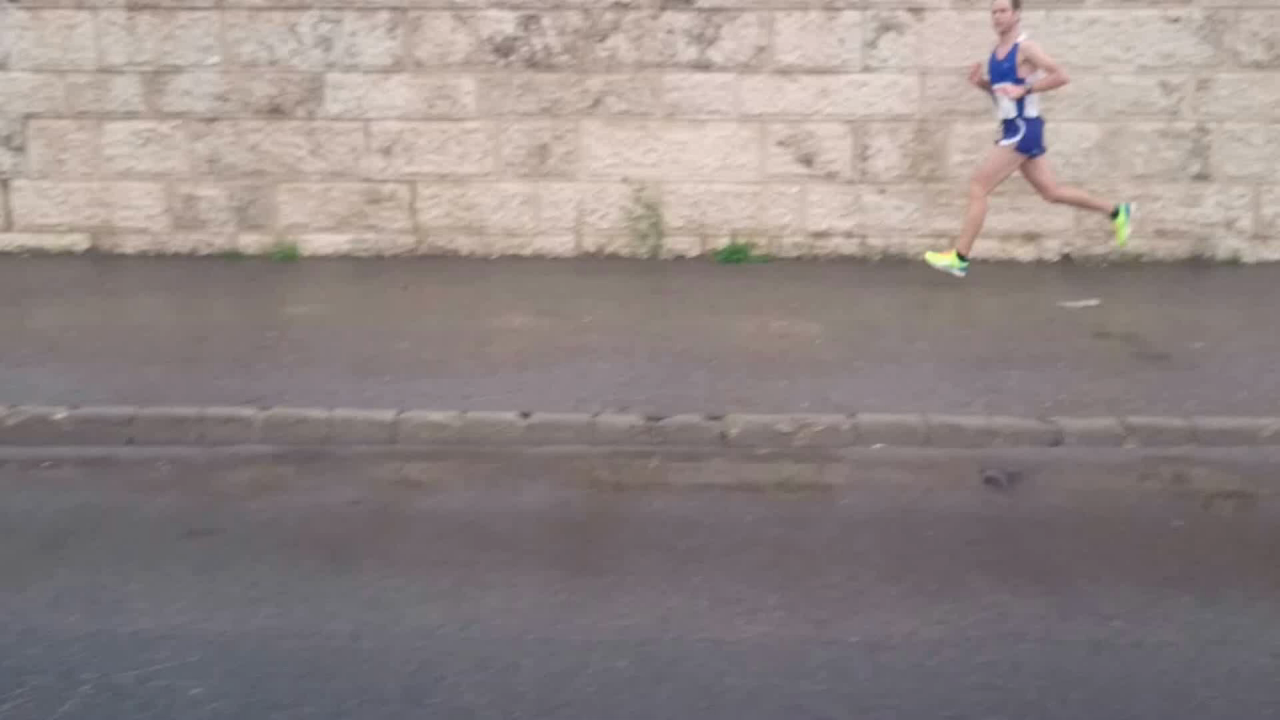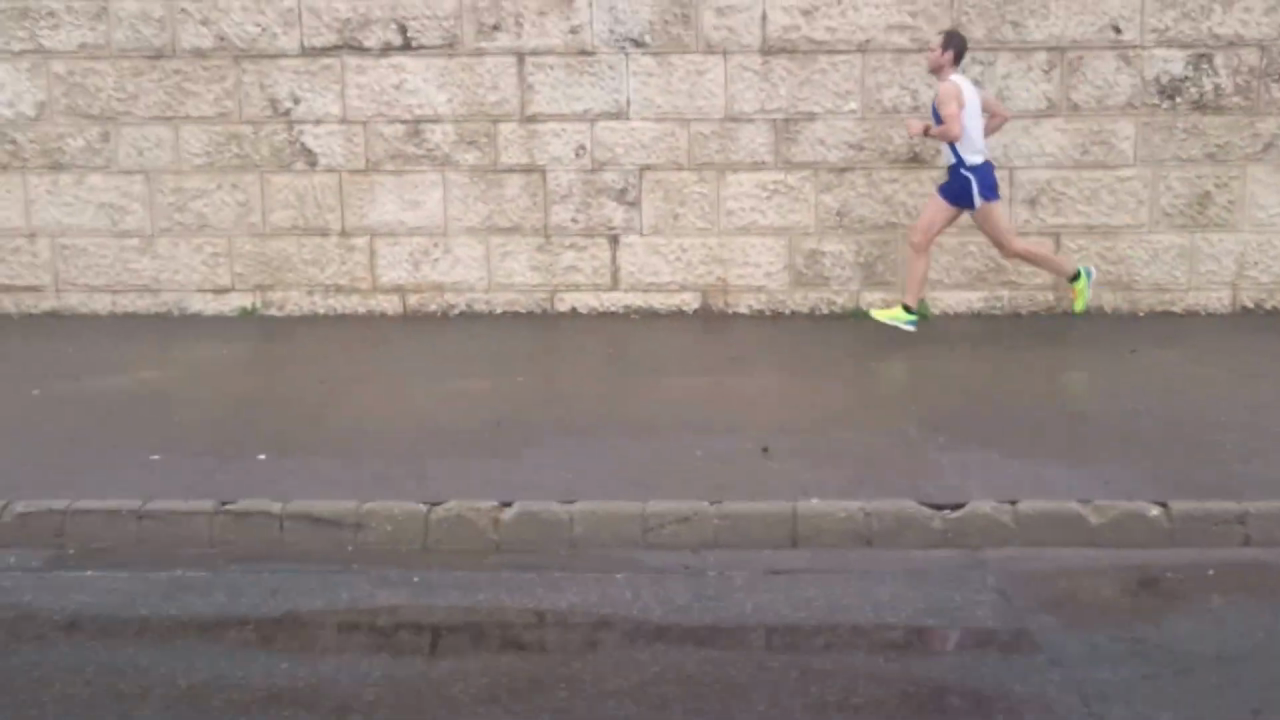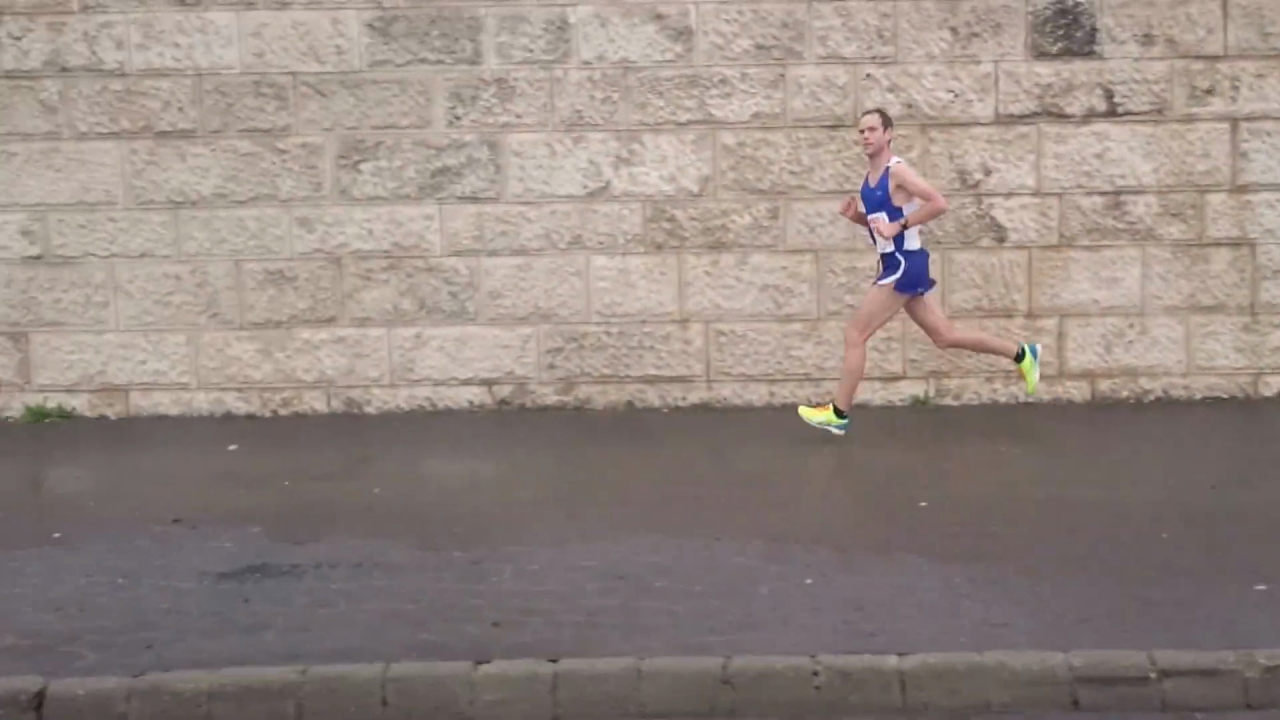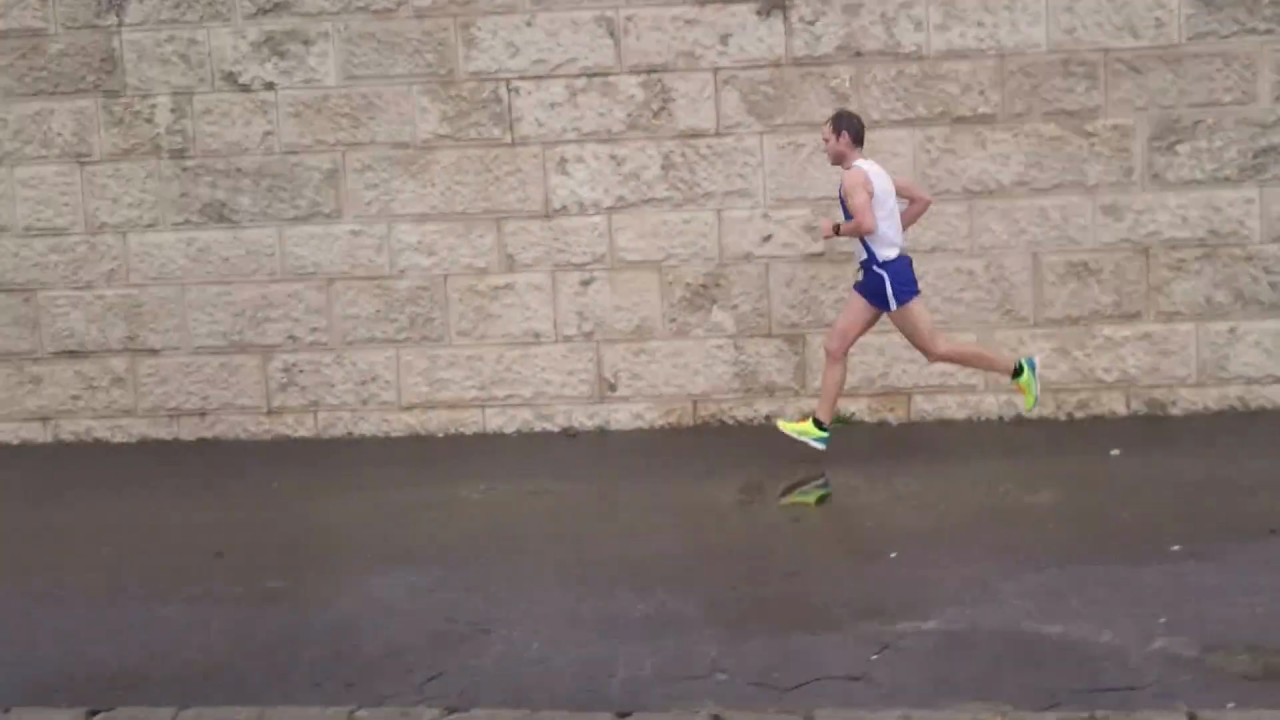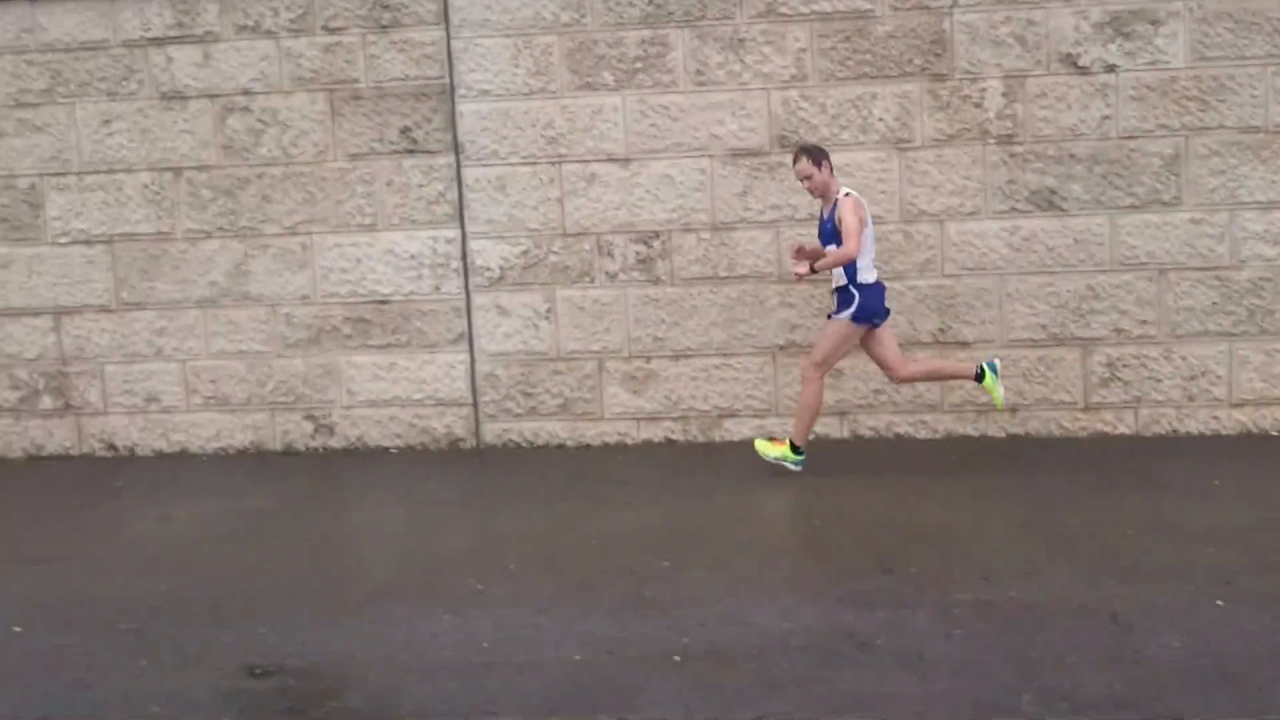
dt=1s
person 1, frame 1
left shoulder: (1026, 47)
right shoulder: (997, 49)
left elbow: (1062, 76)
left wrist: (1024, 90)
right wrist: (979, 81)
left hip: (1024, 129)
right hip: (1014, 130)
left knee: (977, 186)
right knee: (1050, 192)
left ankle: (958, 257)
right ankle: (1117, 213)
person 1, frame 2
left shoulder: (947, 86)
right shoulder: (964, 86)
left elbow: (952, 131)
right elbow: (1003, 114)
left wrist: (924, 129)
left hip: (972, 177)
right hip: (961, 176)
left knee: (1007, 245)
right knee: (917, 238)
left ankle: (1076, 276)
right ankle: (906, 312)
person 1, frame 3
left shoulder: (899, 170)
right shoulder: (872, 176)
left elbow: (940, 203)
right elbow: (871, 221)
left wrist: (898, 227)
right wrist: (851, 214)
left hip: (904, 264)
right hip: (895, 265)
left knee: (854, 333)
right knee: (943, 336)
left ankle: (838, 413)
right ankle: (1021, 354)
person 1, frame 4
left shoulder: (852, 175)
right shoulder: (873, 172)
left elbow: (864, 223)
right elbow: (924, 199)
left wrist: (836, 229)
left hip: (888, 274)
right hip: (879, 271)
left knee: (934, 349)
right knee: (834, 345)
left ankle: (1018, 370)
right ankle: (819, 427)
person 1, frame 5
left shoulder: (847, 201)
right shoulder: (829, 206)
left elbow: (852, 250)
left wrist: (809, 268)
right wrist: (807, 252)
left hip: (860, 298)
right hip: (852, 296)
left knee: (812, 368)
right knee: (900, 370)
left ankle: (794, 449)
right ankle: (980, 373)
